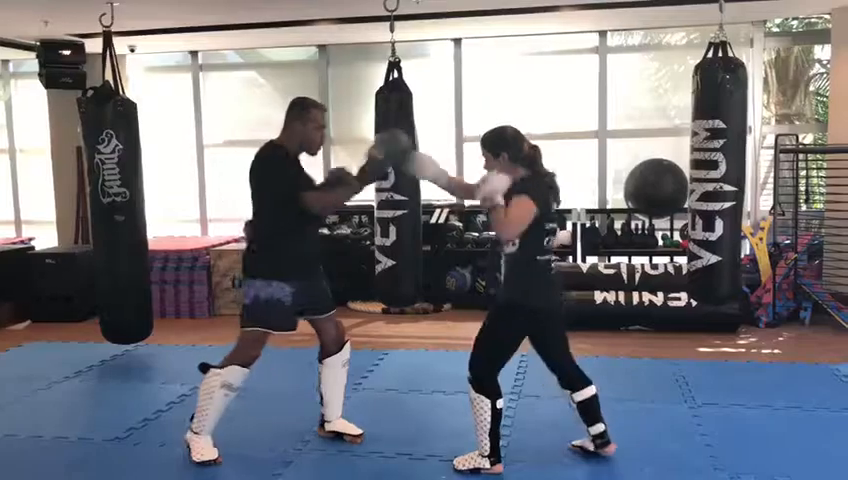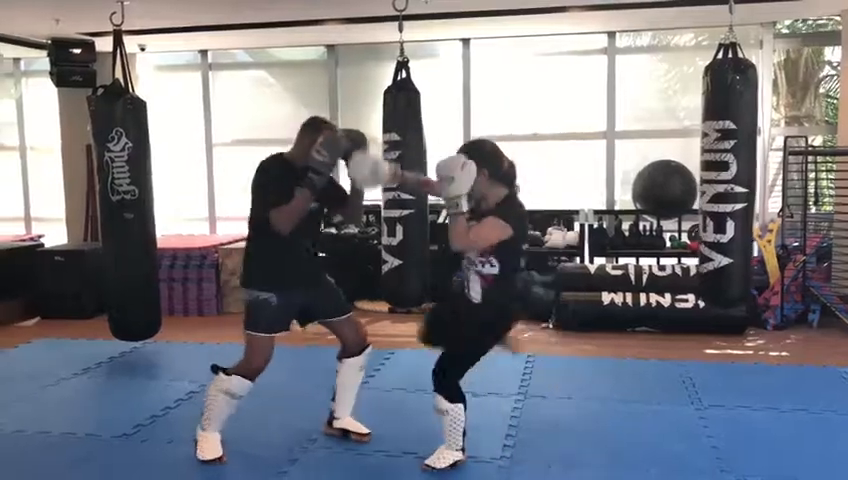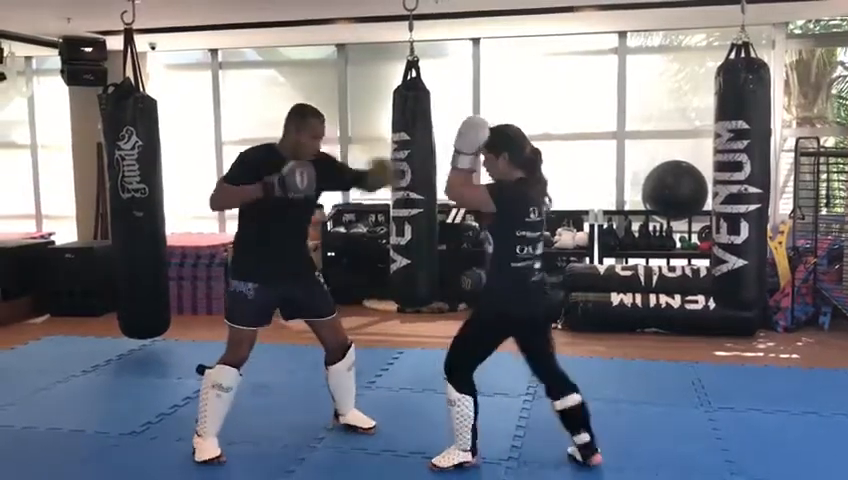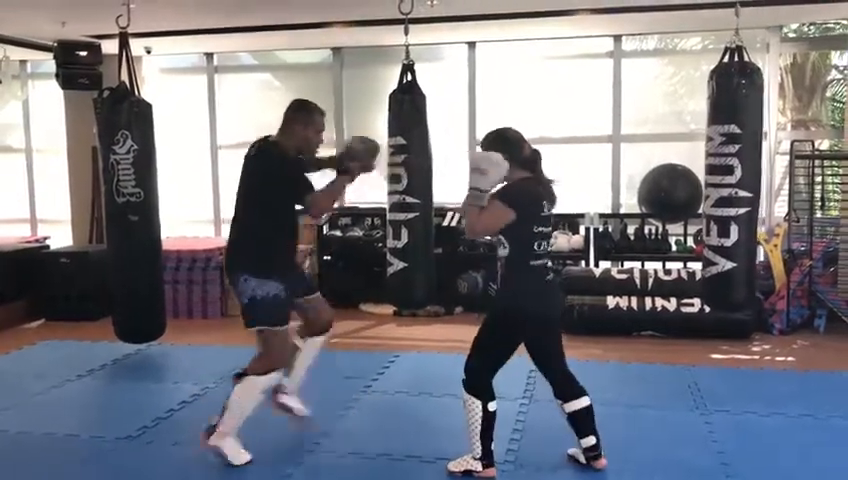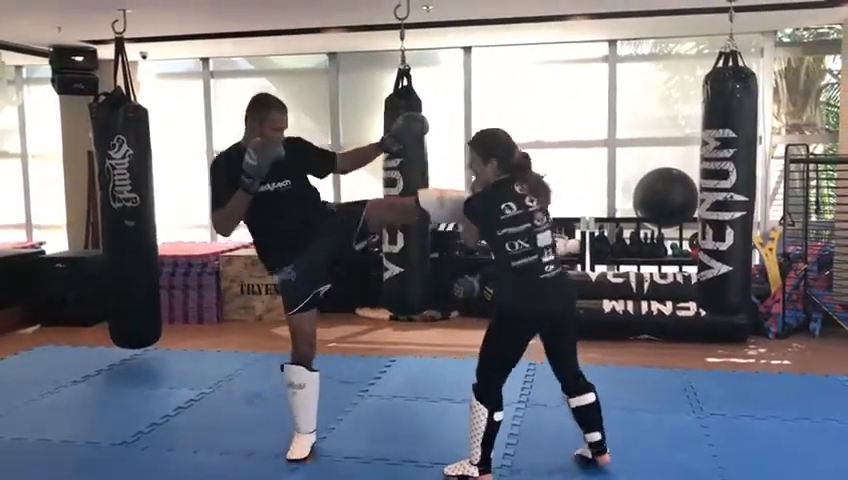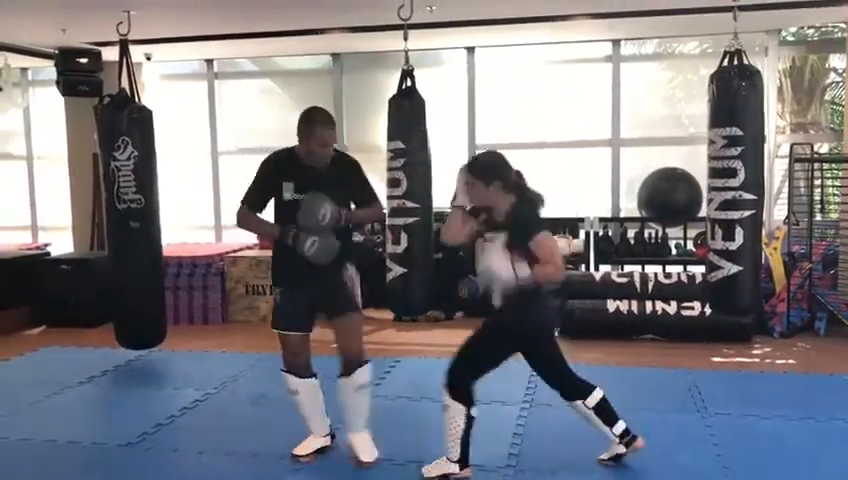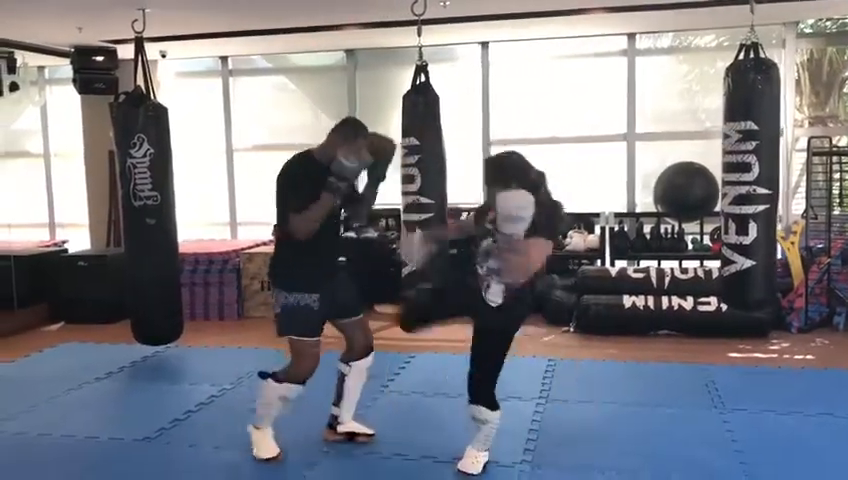
dt=0.7s
person 1, frame 1
left shoulder: (287, 159)
right shoulder: (272, 160)
right elbow: (317, 204)
left wrist: (344, 180)
right wrist: (365, 177)
left hip: (302, 269)
right hip: (272, 273)
left knee: (336, 338)
right knee: (247, 352)
left ankle: (331, 420)
right ankle: (199, 432)
person 1, frame 2
left shoulder: (317, 173)
right shoulder: (272, 171)
left elbow: (351, 210)
right elbow: (283, 224)
right wrist: (315, 179)
left hip: (309, 276)
right hip: (269, 282)
left knee: (357, 340)
right knee: (255, 362)
left ankle: (339, 418)
right ankle: (208, 431)
person 1, frame 3
left shoulder: (320, 164)
right shoulder: (256, 159)
left elbow: (367, 182)
right elbow: (218, 201)
left wrist: (380, 172)
right wrist: (269, 187)
left hip: (298, 269)
right hip: (253, 274)
left knee: (337, 342)
right knee: (236, 355)
left ankle: (346, 411)
right ankle: (205, 436)
person 1, frame 4
left shoulder: (282, 153)
right shoulder: (271, 160)
left elbow: (313, 168)
right elbow: (318, 206)
left wrist: (346, 159)
right wrist: (349, 173)
left hip: (275, 261)
right hip: (255, 269)
left knee: (322, 319)
right knee: (274, 353)
left ankle: (284, 391)
right ankle: (222, 434)
person 1, frame 5
left shoulder: (294, 148)
right shoulder: (227, 164)
left elbow: (340, 163)
right elbow: (222, 227)
left wrist: (386, 144)
right wrist: (248, 183)
left hip: (329, 227)
right hip: (291, 258)
left knee: (394, 207)
right knee: (303, 347)
right ankle: (305, 433)
person 1, frame 6
left shoulder: (347, 166)
right shoulder: (276, 166)
left elbow: (376, 211)
right elbow: (244, 216)
left wrist: (345, 217)
right wrist: (284, 234)
left hip: (336, 268)
right hip: (291, 275)
left knee: (353, 351)
right knee: (296, 361)
left ankle: (358, 432)
right ankle: (320, 432)
person 1, frame 7
left shoulder: (334, 169)
right shoulder: (299, 171)
left elbow: (359, 208)
right elbow: (300, 229)
left wrist: (376, 175)
right wrist: (334, 188)
left hip: (328, 272)
right hip: (297, 281)
left knee: (362, 343)
right knee: (304, 365)
left ankle: (340, 422)
right ankle: (261, 428)
person 2, frame 1
left shoulder: (530, 188)
right shoulder: (524, 183)
left elbow: (505, 231)
right elbow: (472, 191)
left wrist: (493, 199)
right wrist: (437, 175)
left hip: (520, 298)
right hip: (545, 296)
left knee: (482, 373)
right knee: (563, 364)
left ankle: (489, 457)
right ankle: (601, 439)
person 2, frame 2
left shoulder: (511, 213)
right shoulder: (478, 198)
left elbow: (461, 241)
right elbow: (437, 188)
left wrist: (458, 198)
right wrist: (393, 175)
left hip: (491, 311)
right hip: (472, 300)
left knee: (444, 376)
right knee: (431, 334)
left ankle: (454, 450)
person 2, frame 3
left shoulder: (510, 193)
right shoulder: (531, 189)
left elbow: (454, 192)
left wrist: (464, 152)
left hip: (503, 301)
right hip: (531, 299)
left knee: (457, 368)
right knee: (548, 369)
left ankle: (463, 450)
right ankle: (587, 448)
person 2, frame 4
left shoulder: (516, 193)
right shoulder: (538, 189)
left elbow: (474, 228)
right elbow: (497, 224)
left wrist: (478, 189)
right wrist: (486, 189)
left hip: (517, 303)
right hip: (545, 299)
left knee: (476, 375)
right knee: (558, 374)
right ankle: (593, 451)
person 2, frame 5
left shoulder: (480, 202)
right shoulder: (534, 187)
left elbow: (471, 240)
left hip: (518, 305)
right hip: (559, 296)
left knee: (488, 383)
right knee: (570, 371)
right ankle: (597, 448)
person 2, frame 6
left shoulder: (525, 218)
right shoulder: (486, 213)
left elbow: (556, 268)
right elbow: (450, 236)
left wrist: (516, 273)
right wrist: (462, 201)
left hip: (518, 316)
right hip: (533, 315)
left knee: (458, 379)
right knee: (563, 378)
right ankle: (625, 437)
person 2, frame 7
left shoulder: (545, 222)
right shoulder: (491, 212)
left elbow: (517, 275)
right elbow: (465, 228)
left wrist: (510, 233)
right wrist: (431, 238)
left hip: (503, 312)
right hip: (469, 287)
left knee: (481, 386)
right knee: (411, 316)
left ankle: (479, 449)
